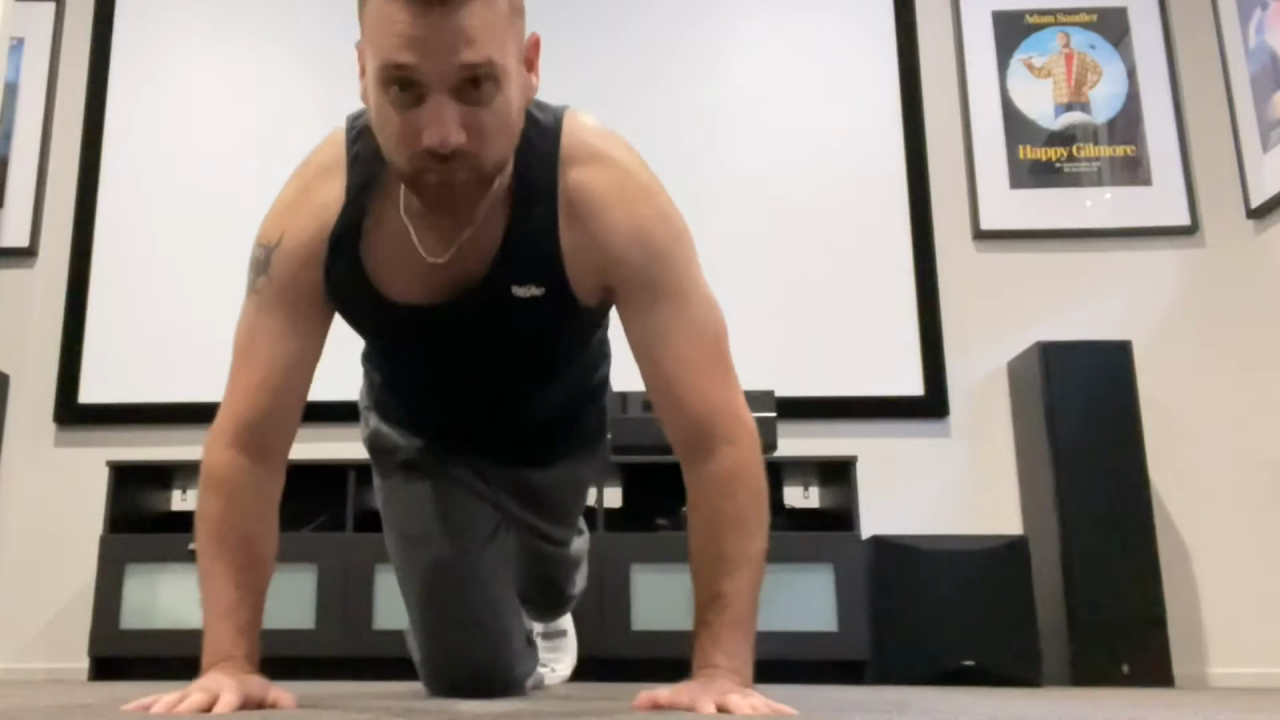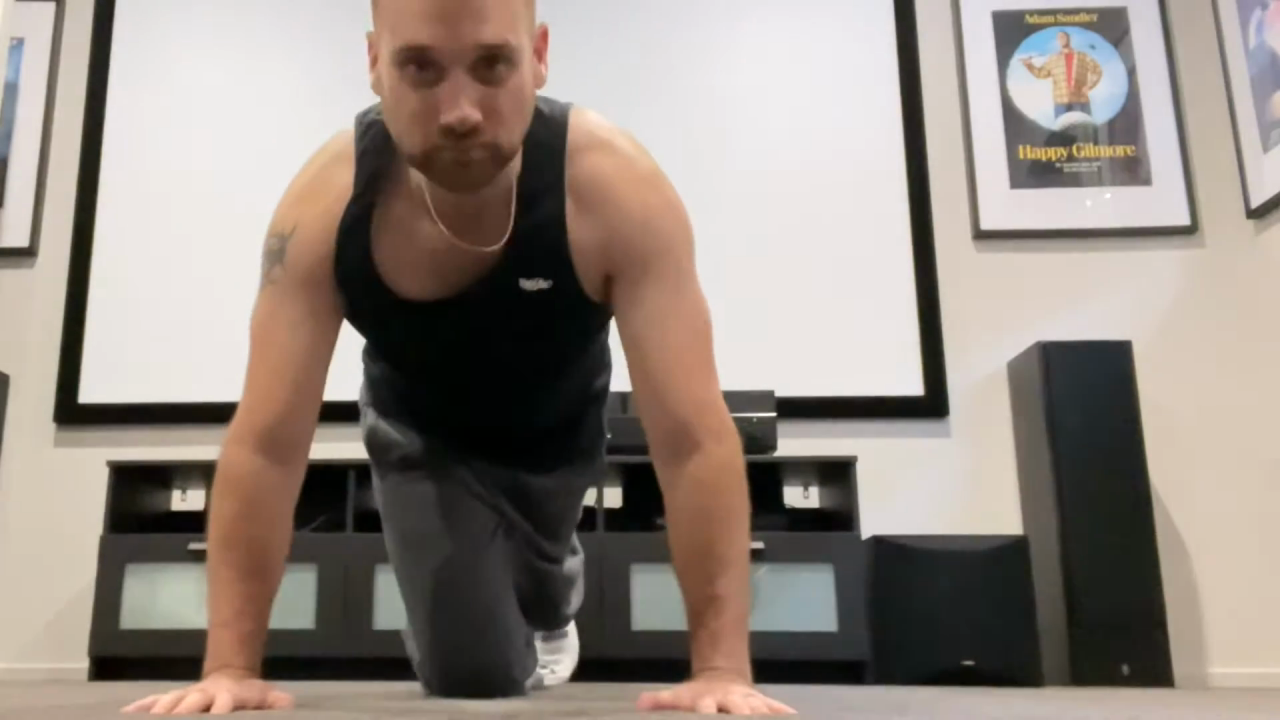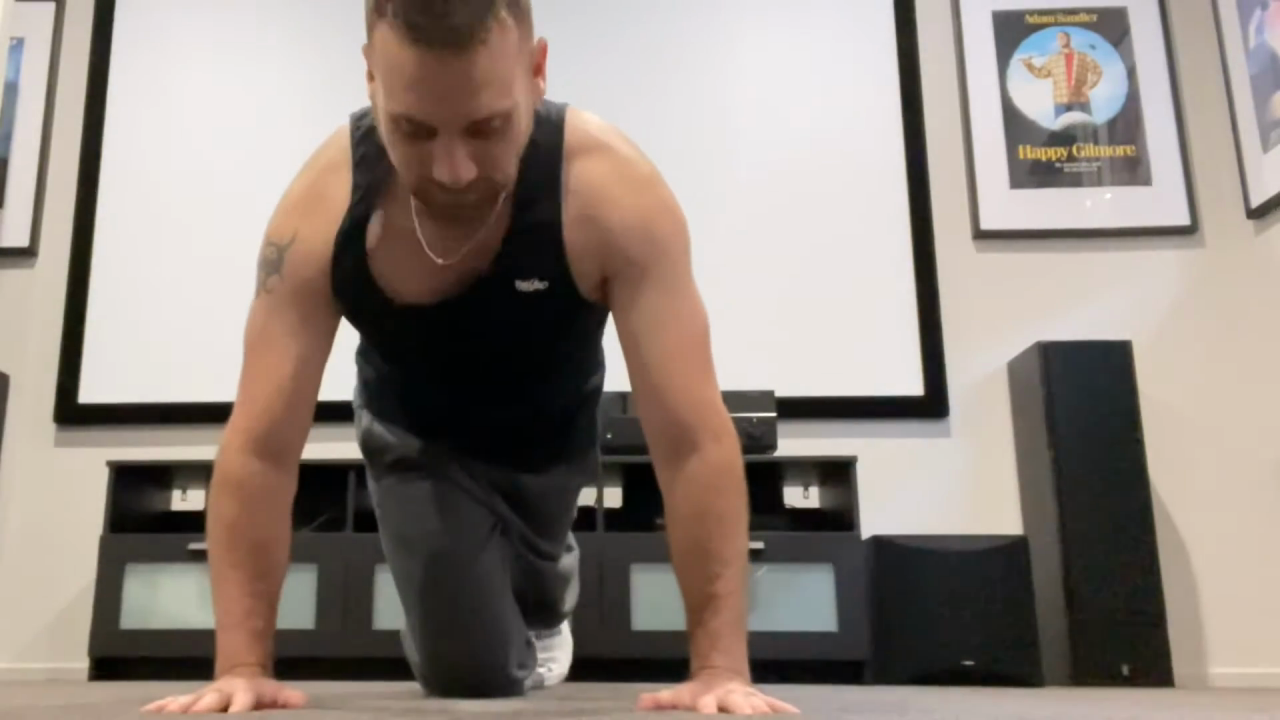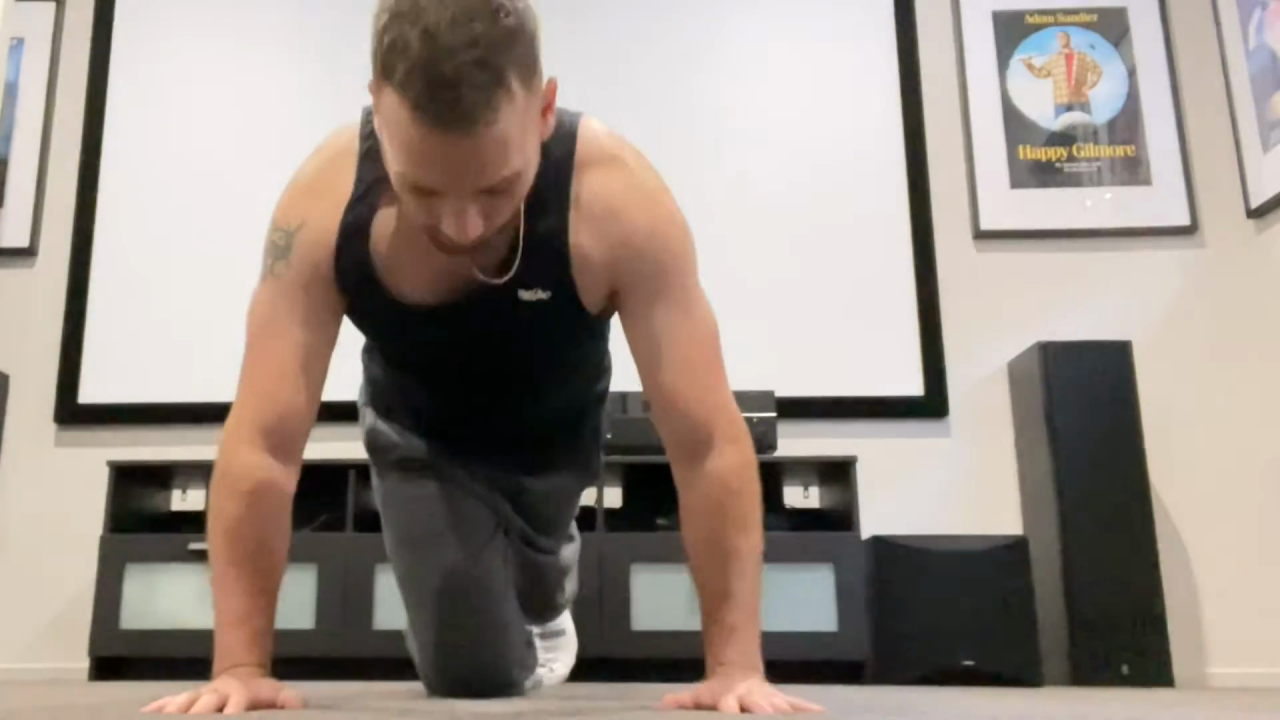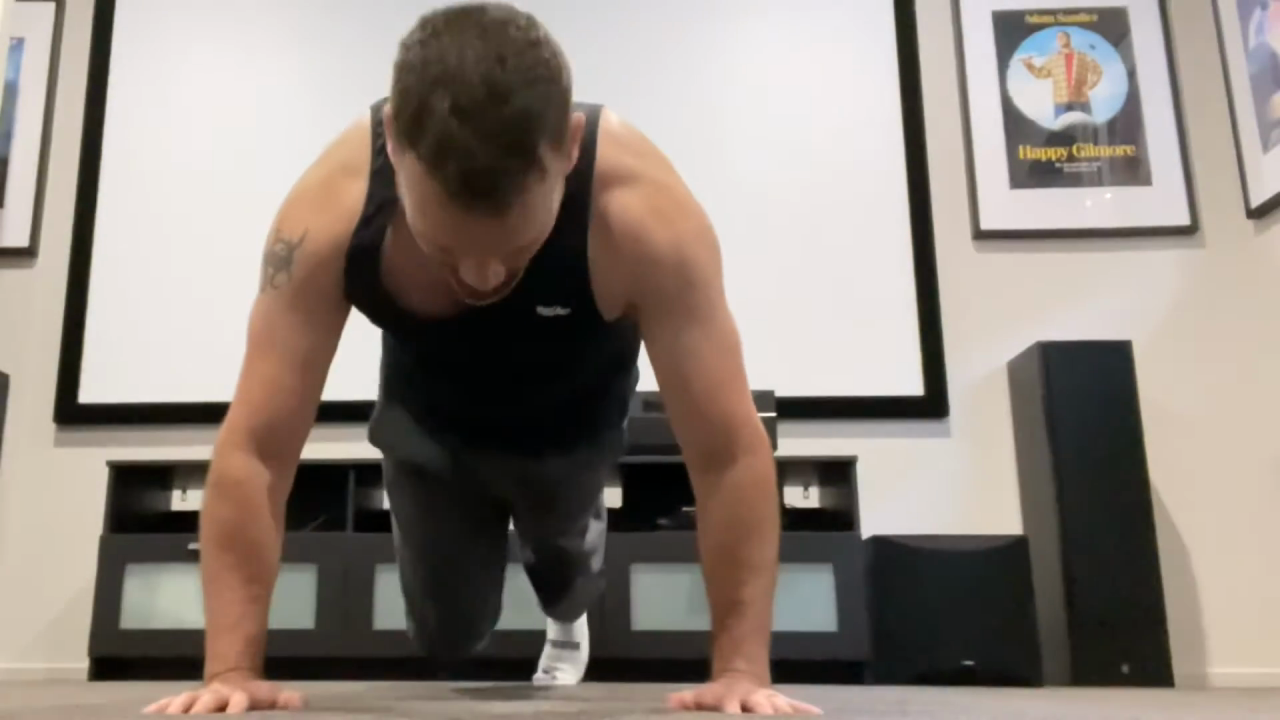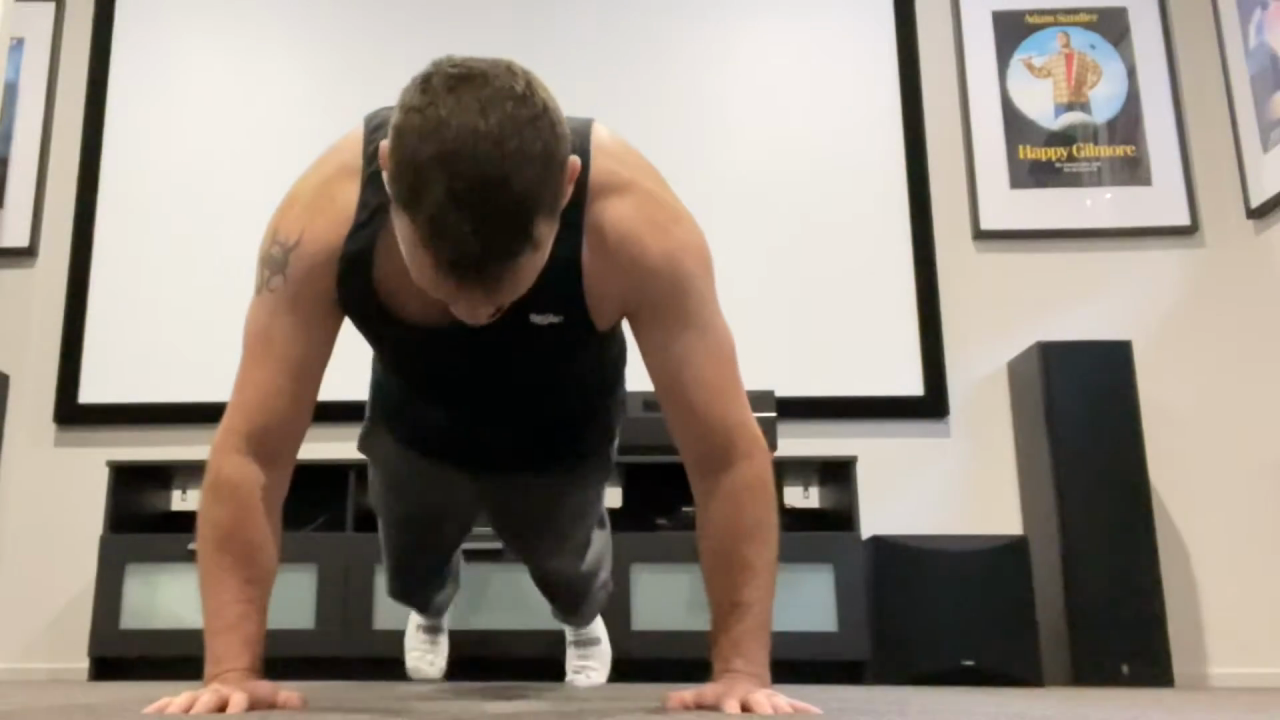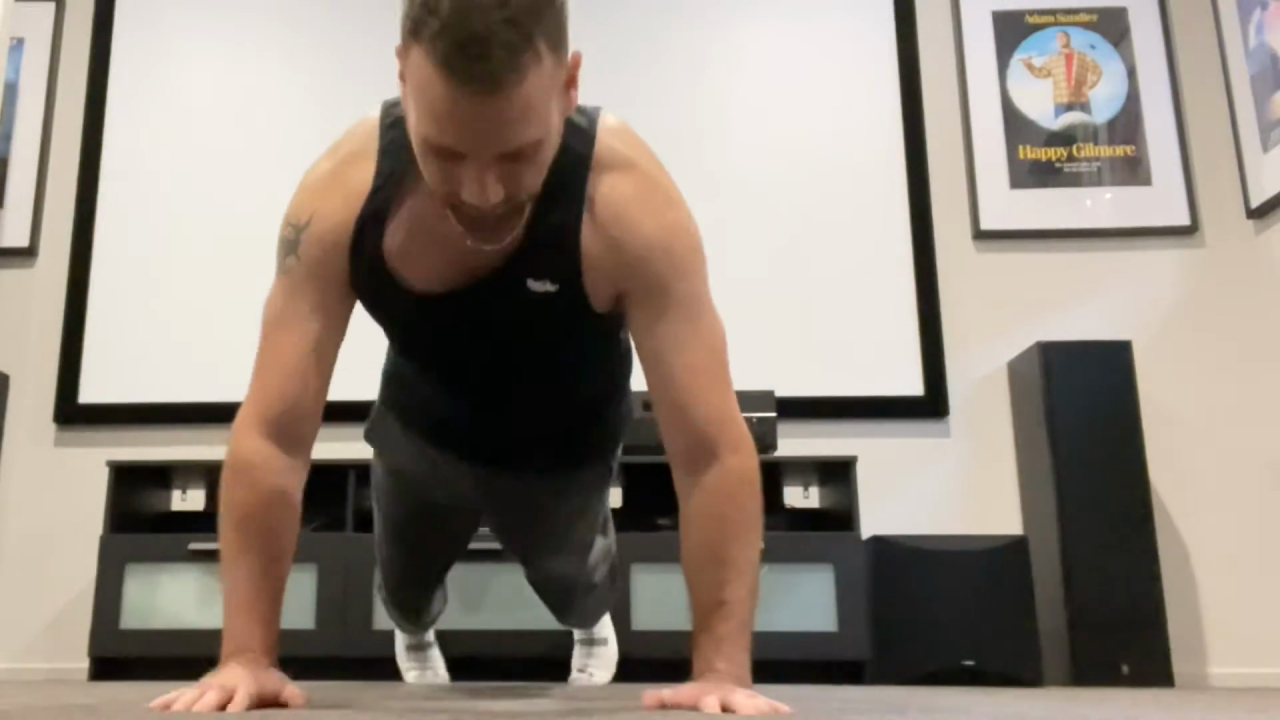
dt=0.7s
person 1, frame 1
left shoulder: (606, 191)
right shoulder: (317, 204)
left elbow: (719, 440)
right elbow: (246, 446)
right wrist: (228, 661)
left hip: (558, 426)
right hip: (419, 433)
left knee: (542, 590)
left ankle: (549, 615)
right ankle: (520, 656)
person 1, frame 2
left shoulder: (615, 187)
right shoulder: (326, 200)
left elbow: (693, 438)
right elbow: (267, 446)
left hip: (558, 429)
right hip: (418, 432)
left knee: (541, 596)
left ankle: (550, 621)
person 1, frame 3
left shoulder: (612, 188)
right shoulder: (323, 204)
left elbow: (691, 439)
right elbow: (260, 449)
left hip: (552, 426)
right hip: (413, 430)
left knee: (536, 595)
left ankle: (544, 620)
right ankle: (523, 653)
person 1, frame 4
left shoulder: (617, 201)
right shoulder: (326, 200)
left elbow: (708, 444)
right elbow: (263, 444)
left wrist: (736, 662)
left hip: (557, 430)
right hip: (416, 434)
left knee: (537, 572)
left ankle: (547, 613)
right ankle: (517, 648)
person 1, frame 5
left shoulder: (641, 210)
right shoulder: (334, 206)
left elbow: (731, 452)
right elbow: (254, 449)
left hip: (575, 420)
right hip: (428, 418)
left knee: (563, 544)
right knee: (447, 629)
left ankle: (567, 623)
right ankle: (458, 622)
person 1, frame 6
left shoulder: (632, 221)
right shoulder: (327, 212)
left elbow: (729, 456)
right elbow: (250, 451)
left hip: (565, 441)
right hip: (412, 432)
left knee: (569, 567)
right knee: (414, 565)
left ankle: (583, 623)
right ankle: (429, 610)
person 1, frame 7
left shoulder: (629, 200)
right shoulder: (343, 187)
left elbow: (714, 451)
right elbow: (272, 435)
right wrist: (247, 655)
left hip: (568, 442)
right hip: (423, 429)
left knee: (571, 577)
right knee: (407, 581)
left ankle: (590, 626)
right ankle: (414, 633)
